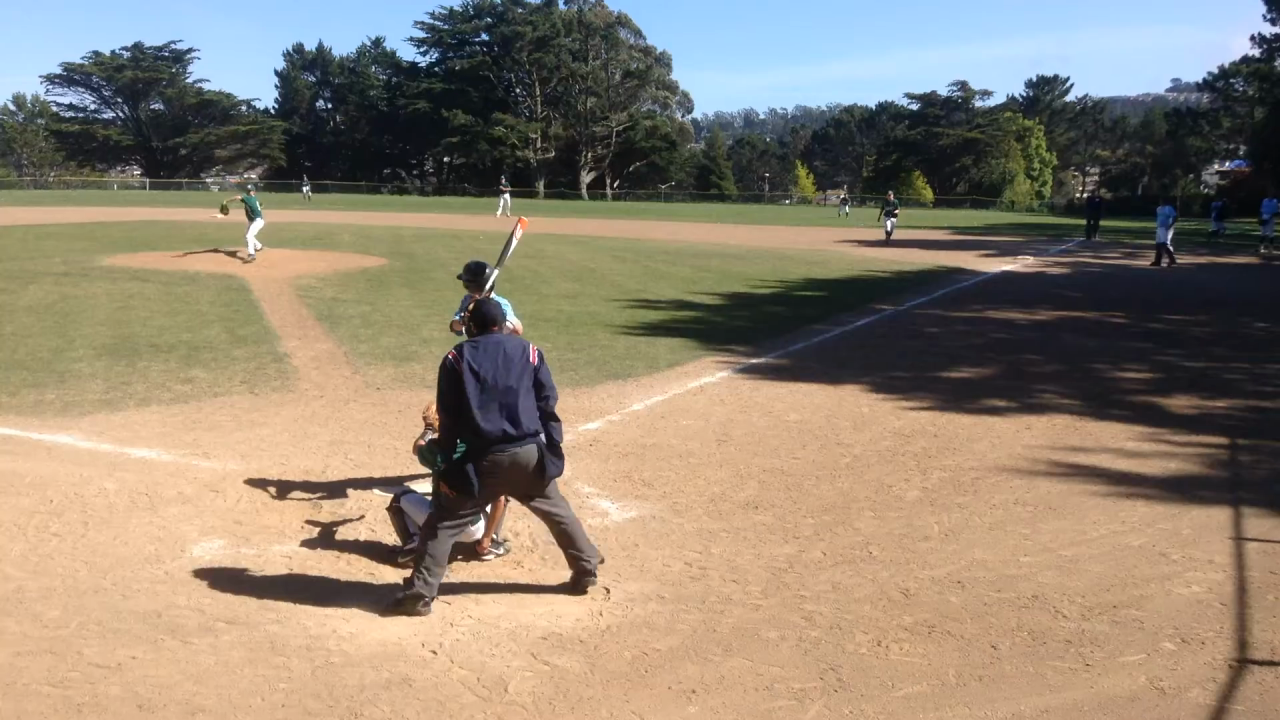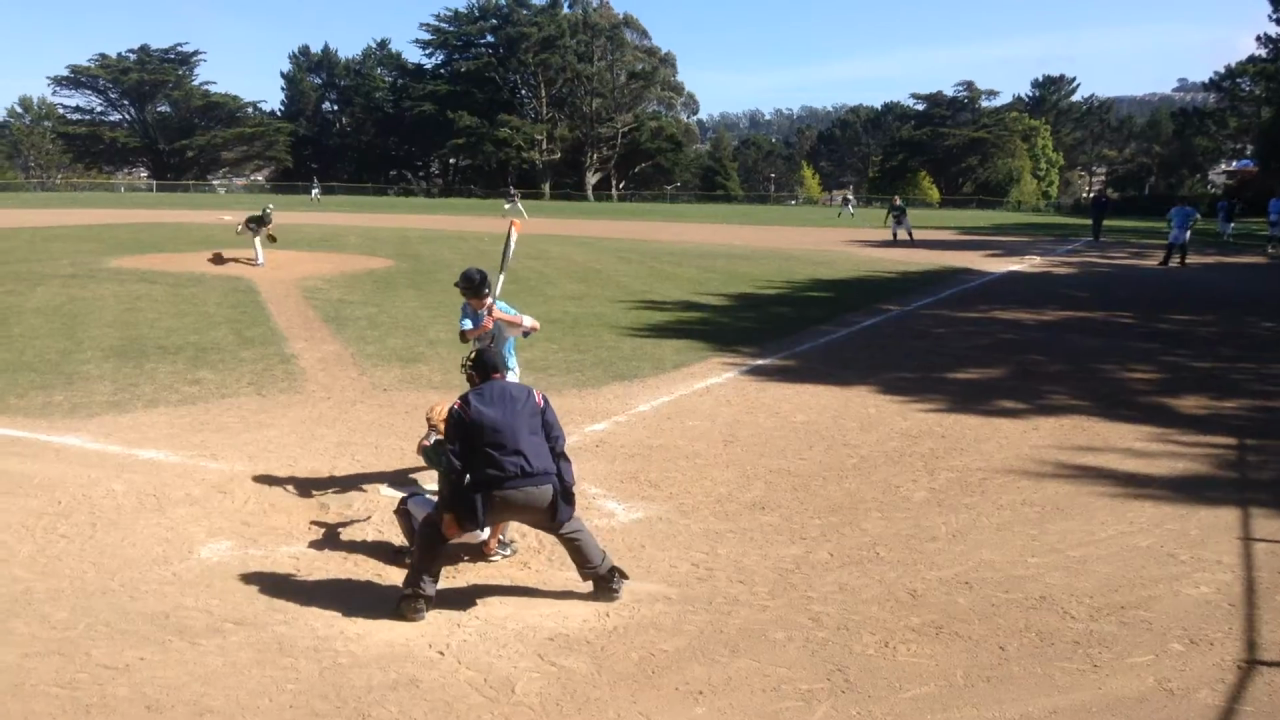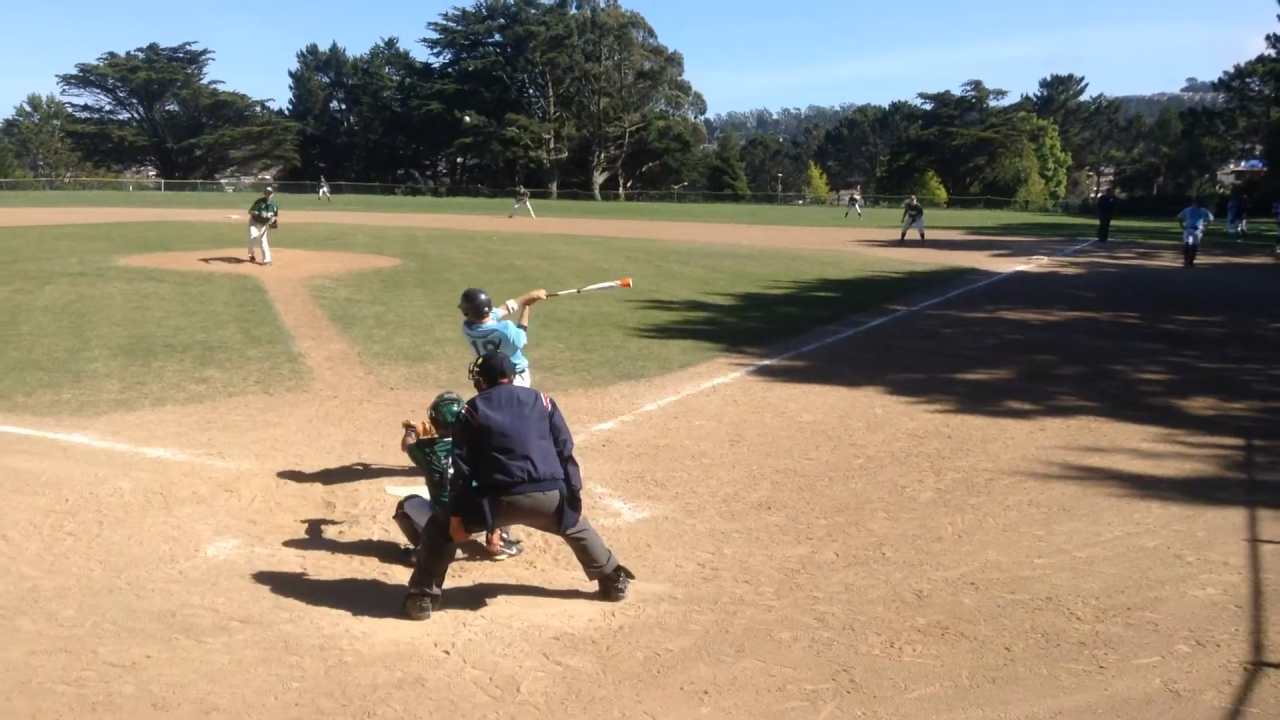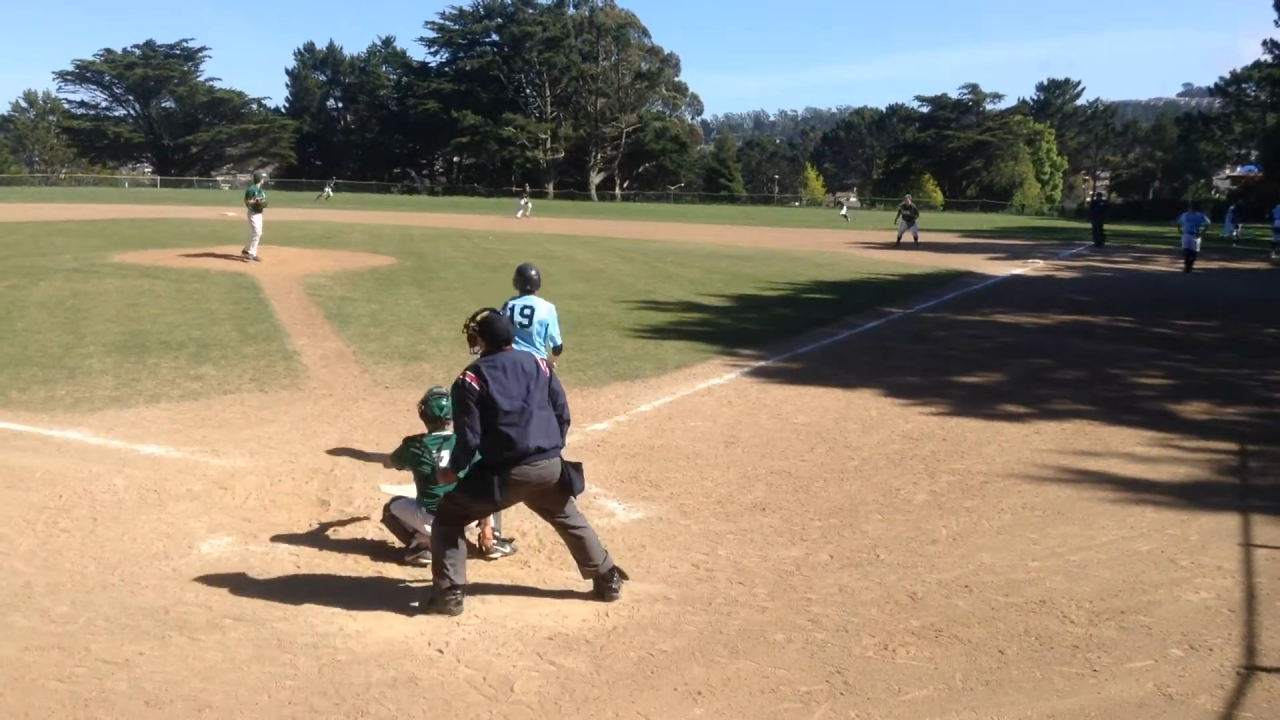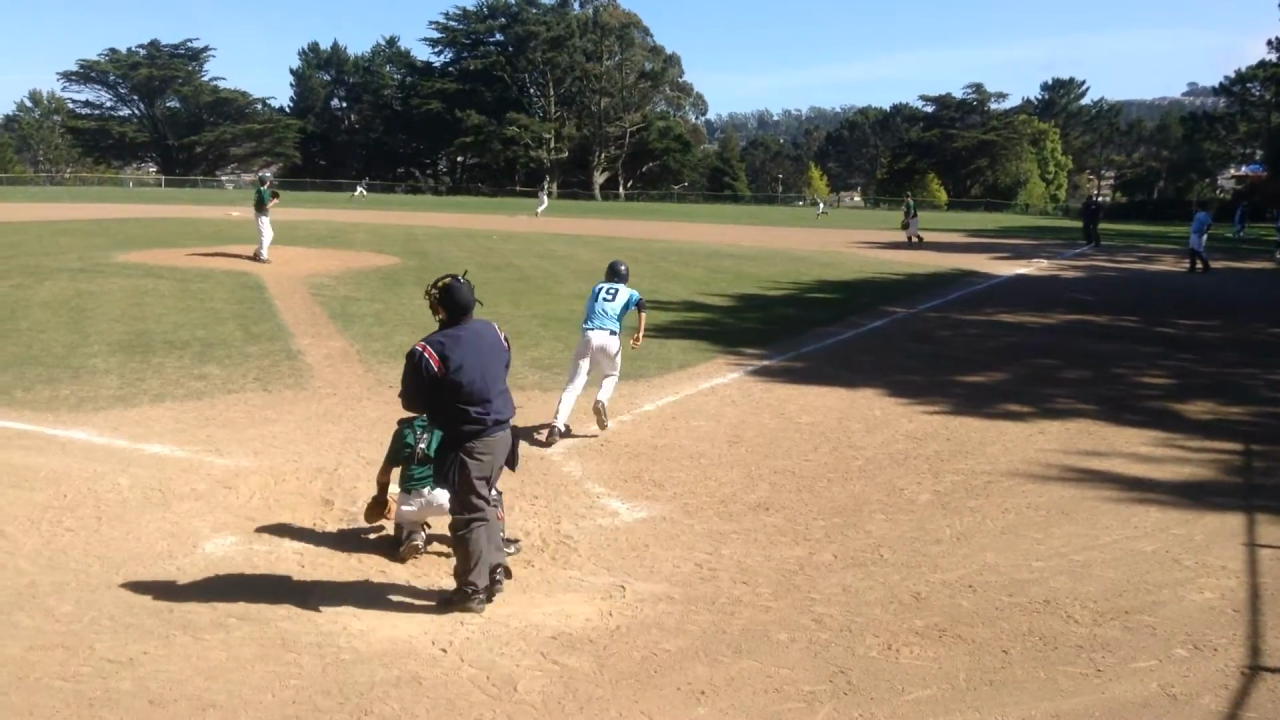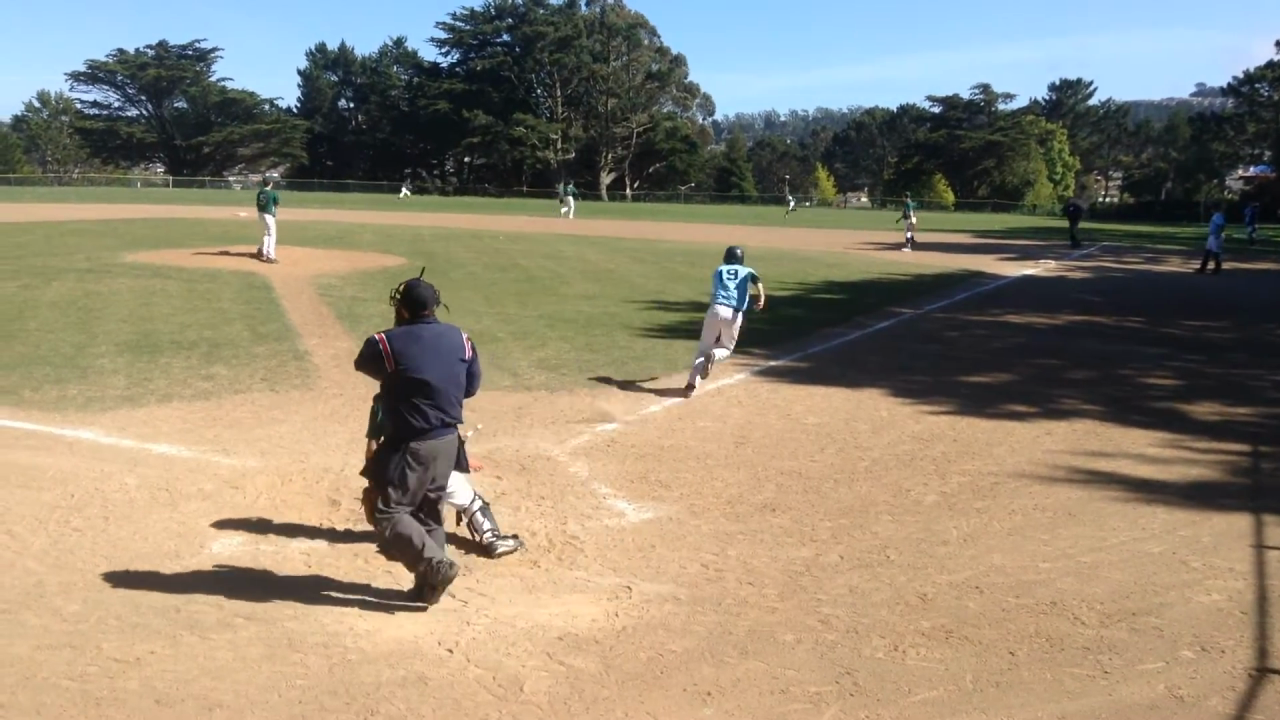
dt=0.5s
person 1, frame 1
left shoulder: (456, 358)
right shoulder: (529, 352)
left elbow: (448, 419)
right elbow: (547, 405)
left wrist: (446, 465)
right wrist: (553, 449)
left hip: (483, 458)
right hip: (528, 453)
left knee: (444, 521)
right knee: (556, 510)
left ankle: (421, 593)
right ankle: (586, 571)
person 1, frame 2
left shoulder: (463, 406)
right shoulder: (534, 397)
left elbow: (455, 465)
right elbow: (557, 448)
left wrist: (449, 510)
right wrist: (566, 493)
left hip: (493, 495)
right hip: (542, 492)
left knee: (433, 528)
right knee: (569, 524)
left ankle: (417, 598)
right ankle: (607, 581)
person 1, frame 3
left shoulder: (472, 411)
right shoulder: (542, 401)
left elbow: (463, 469)
right elbow: (566, 452)
left wrist: (457, 515)
right wrist: (574, 497)
left hip: (501, 500)
right hip: (550, 496)
left knee: (439, 528)
right knee: (576, 523)
left ankle: (422, 597)
right ankle: (613, 580)
person 1, frame 4
left shoulder: (471, 378)
right shoulder: (538, 363)
left elbow: (469, 439)
right elbow: (563, 416)
left wrist: (452, 470)
left hip: (504, 470)
right hip: (547, 465)
left knee: (448, 516)
right knee: (570, 520)
left ankle: (449, 592)
right ankle: (607, 579)
person 1, frame 5
left shoulder: (428, 350)
right shoulder: (493, 331)
left elbow: (413, 403)
left hip: (469, 444)
right hip: (501, 435)
left knee: (470, 515)
right knee: (483, 506)
left ankle: (472, 591)
right ankle: (494, 571)
person 1, frame 6
left shoulder: (388, 342)
right shoulder: (460, 339)
left elbow: (363, 364)
right elbow: (471, 387)
left hip: (411, 445)
right hip: (447, 441)
left knee: (388, 512)
right knee: (429, 514)
left ankle: (435, 565)
right ankle: (429, 582)
